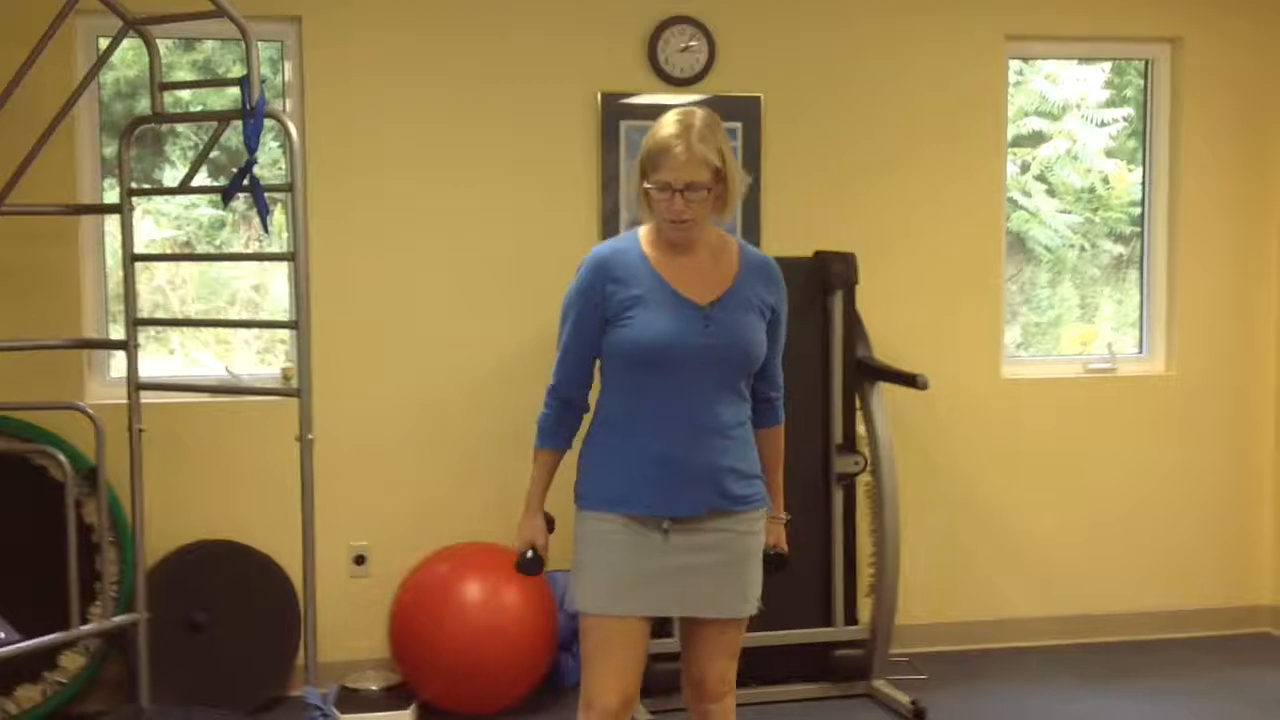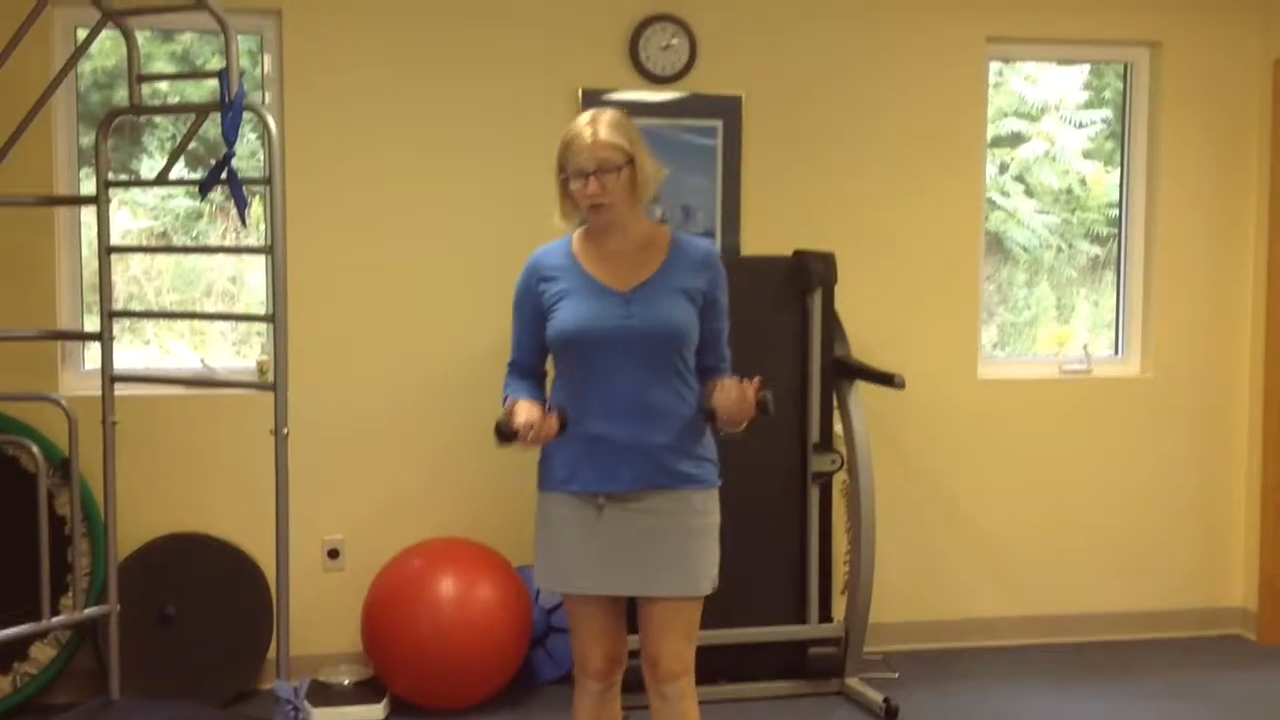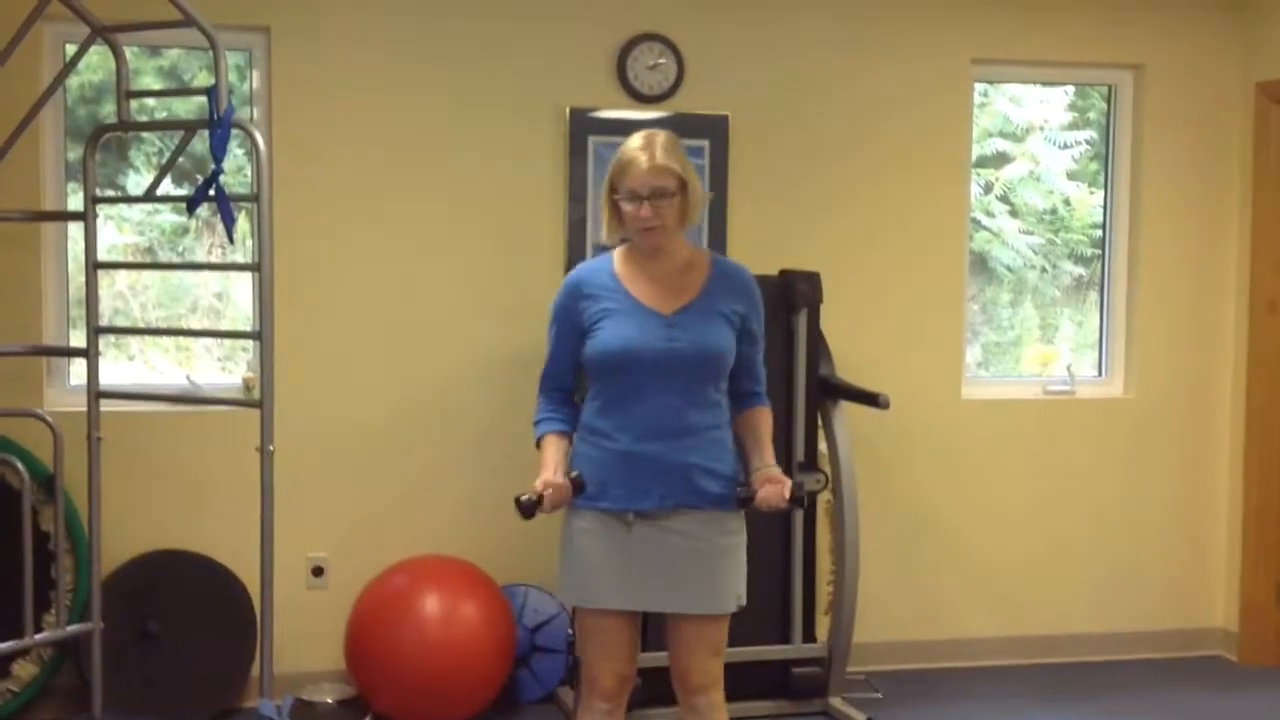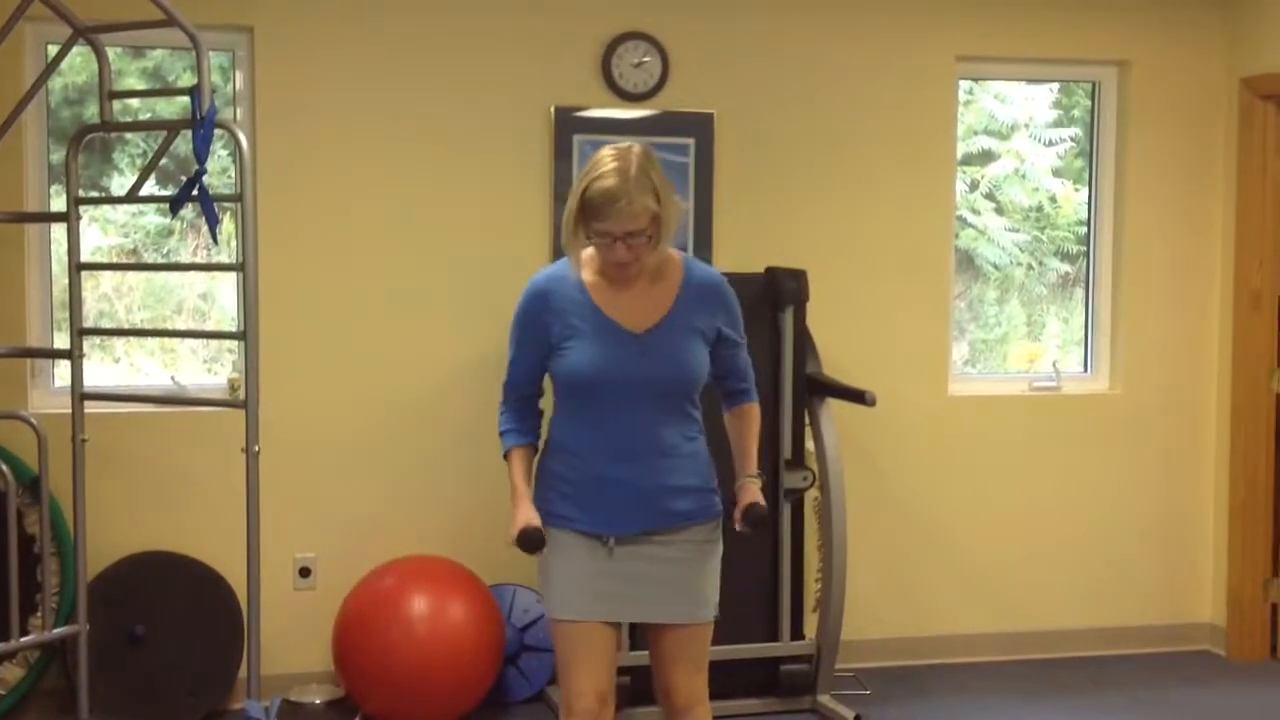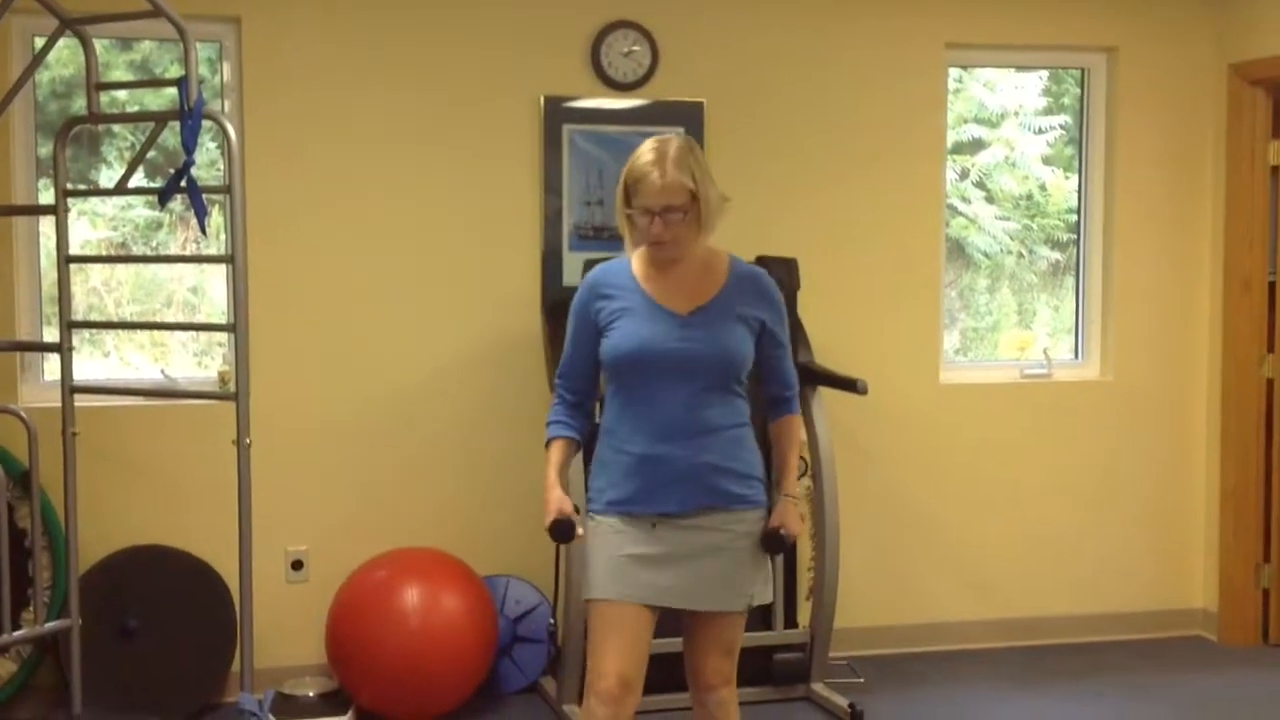
dt=1s
person 1, frame 1
left shoulder: (761, 276)
right shoulder: (608, 269)
left elbow: (767, 402)
right elbow: (566, 395)
left wrist: (775, 508)
right wrist: (533, 506)
left hip: (725, 515)
right hip: (622, 515)
person 1, frame 2
left shoulder: (697, 262)
right shoulder: (545, 269)
left elbow: (714, 368)
right elbow: (523, 371)
left wrist: (729, 405)
right wrist: (526, 411)
left hip: (676, 489)
right hip: (579, 492)
right knee: (596, 669)
person 1, frame 3
left shoulder: (734, 287)
right shoulder: (585, 287)
left elbow: (748, 394)
right elbow: (556, 395)
left wrist: (763, 464)
right wrist: (552, 468)
left hip: (704, 509)
right hip: (605, 509)
person 1, frame 4
left shoulder: (707, 292)
right shoulder: (549, 294)
left elbow: (738, 389)
right elbow: (518, 403)
left wrist: (748, 477)
right wrist: (522, 496)
left hip: (681, 525)
right hip: (580, 527)
person 1, frame 5
left shoulder: (753, 288)
right shoulder: (602, 287)
left elbow: (782, 399)
right elbow: (571, 397)
left wrist: (787, 493)
right wrist: (553, 481)
left hip: (726, 510)
right hip: (625, 511)
